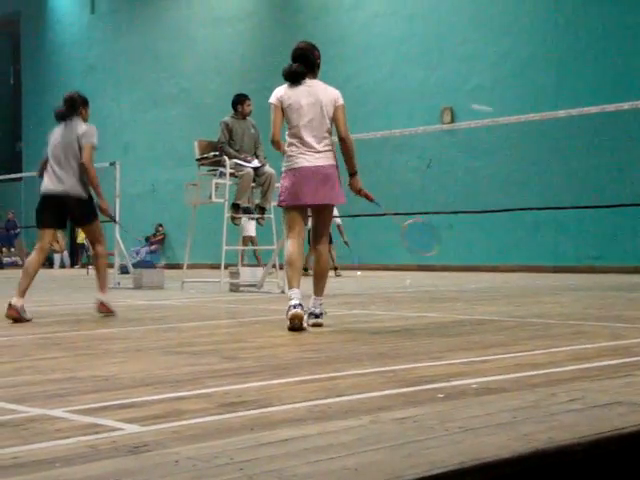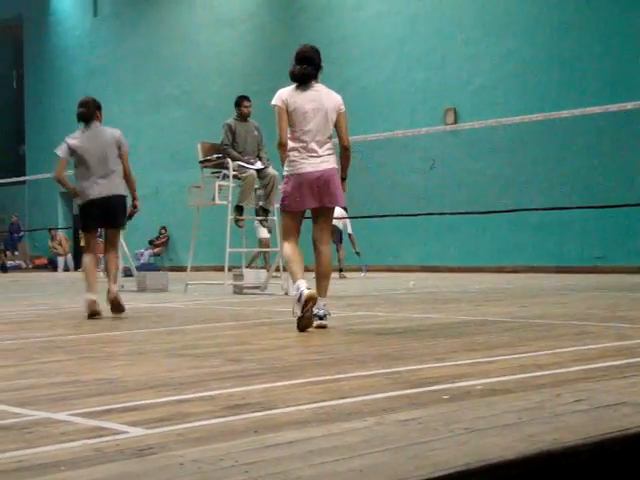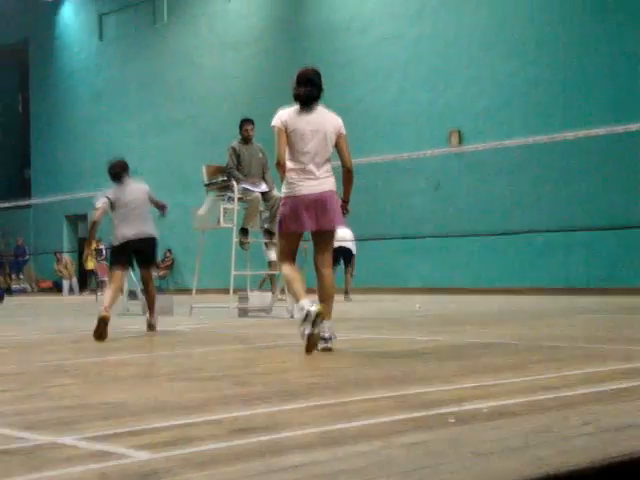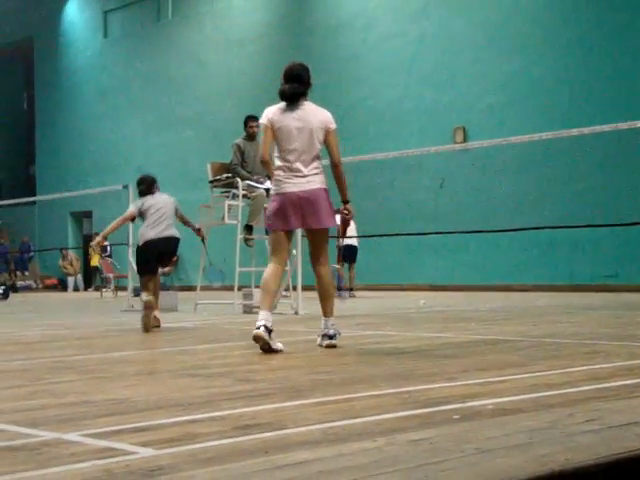
dt=0.3s
person 1, frame 1
left shoulder: (280, 93)
right shoulder: (332, 93)
left elbow: (275, 138)
right elbow: (344, 138)
right wrist: (353, 174)
left hip: (297, 171)
right hip: (326, 169)
left knee: (294, 238)
right knee: (321, 241)
left ankle: (295, 302)
right ankle: (316, 307)
person 1, frame 2
left shoulder: (284, 95)
right shoulder: (334, 98)
left elbow: (282, 141)
right elbow: (345, 145)
right wrist: (343, 178)
left hip: (298, 174)
right hip: (328, 172)
left knee: (290, 240)
right knee: (322, 242)
left ankle: (302, 289)
right ankle: (321, 309)
person 1, frame 3
left shoulder: (284, 116)
right shoulder: (334, 120)
left elbow: (280, 160)
right elbow: (348, 166)
right wrist: (345, 200)
left hip: (295, 196)
right hip: (326, 194)
left knee: (287, 261)
right knee: (324, 264)
left ankle: (307, 307)
right ankle: (325, 332)
person 1, frame 4
left shoulder: (271, 114)
right shoulder: (323, 116)
left elbow: (264, 158)
right elbow: (336, 162)
right wrist: (345, 200)
left hip: (283, 195)
right hip: (315, 192)
left knee: (276, 261)
right knee: (321, 263)
left ankle: (263, 322)
right ankle: (329, 329)
person 2, frame 1
left shoulder: (55, 133)
right shoulder: (87, 130)
left elbow: (43, 170)
right elbow: (86, 163)
right wrist: (101, 198)
left hip: (48, 194)
right hip: (76, 194)
left knee: (40, 250)
right knee: (99, 243)
left ankle: (16, 303)
right ankle: (102, 299)
person 2, frame 2
left shoulder: (71, 141)
right shoulder: (115, 134)
left elbow: (59, 175)
right elbow: (127, 171)
left wrist: (76, 192)
right wrist: (135, 198)
left hip: (89, 199)
right hip: (115, 196)
left knee: (90, 251)
right knee: (111, 248)
left ankle: (92, 298)
right ankle: (113, 290)
person 2, frame 3
left shoulder: (110, 195)
right shoulder: (143, 187)
left elbow: (96, 219)
right elbow: (160, 205)
left wrist: (88, 243)
right wrist: (163, 208)
left hip: (123, 241)
right hip: (147, 238)
left knee: (115, 285)
right knee: (147, 278)
left ankle: (104, 312)
right ankle: (152, 319)
person 2, frame 4
left shoulder: (140, 203)
right shoulder: (170, 199)
left elbow: (124, 219)
right elbow: (182, 218)
left wrist: (101, 236)
right wrist: (195, 228)
left hip: (148, 242)
right hip: (171, 240)
left knee: (147, 288)
right knee: (153, 273)
left ankle: (149, 303)
right ankle: (154, 315)
person 3, frame 1
left shoulder: (251, 123)
right shoulder: (227, 122)
left elbow: (258, 144)
right elbow: (223, 146)
left wrist: (260, 157)
right wrist: (239, 156)
left hip: (252, 160)
right hip: (234, 160)
left knee: (270, 173)
right knee: (248, 172)
left ankle: (261, 206)
right ankle: (237, 205)
person 3, frame 2
left shoulder: (254, 125)
right shoulder: (230, 124)
left elbow: (261, 146)
right elbow: (226, 148)
left wrist: (263, 159)
right wrist: (242, 158)
left hip: (255, 163)
right hip: (237, 162)
left knee: (273, 175)
right knee: (251, 174)
left ankle: (264, 208)
right ankle: (239, 208)
person 3, frame 3
left shoulder: (259, 148)
right shoulder: (234, 147)
left elbow: (266, 169)
right elbow: (231, 170)
left wrist: (268, 182)
right wrist: (247, 181)
left hip: (260, 185)
right hip: (242, 185)
left knee: (277, 197)
right knee: (256, 196)
left ankle: (270, 231)
right ankle: (244, 230)
person 3, frame 4
right shoulder: (239, 144)
right elbow: (235, 167)
right wrist: (251, 178)
left hip: (263, 182)
right hip: (246, 181)
right knee: (260, 193)
right ankle: (249, 227)
